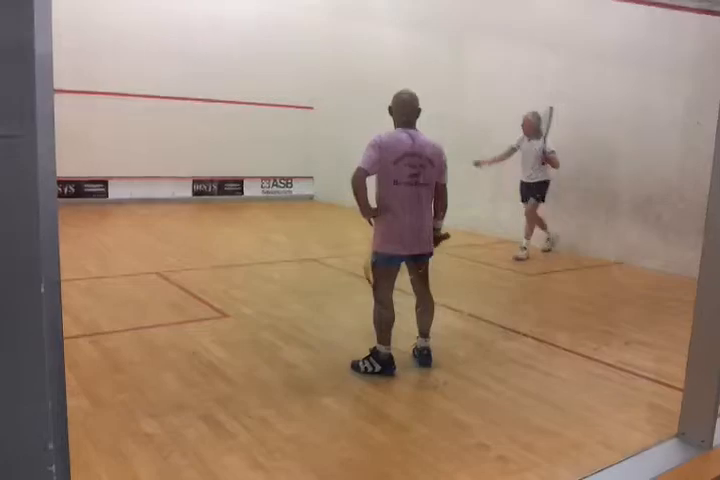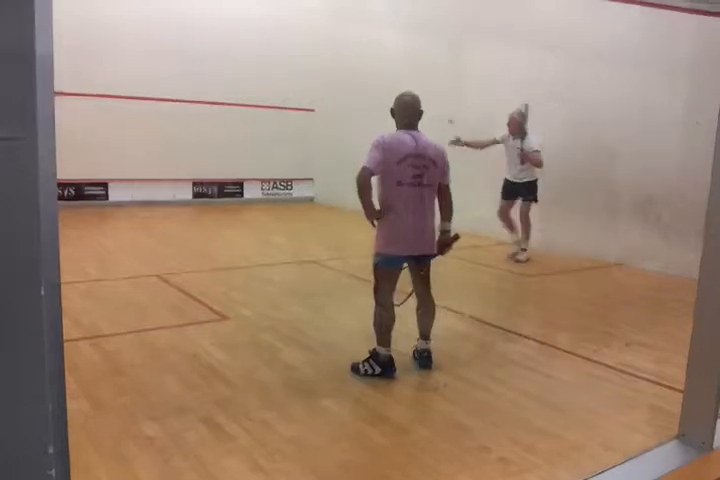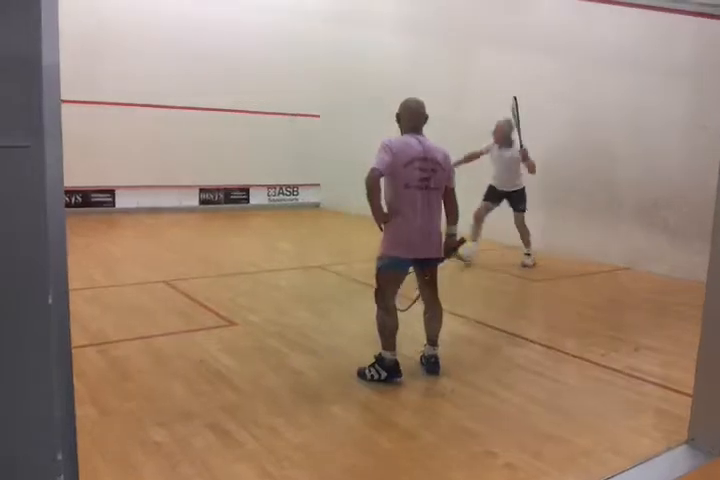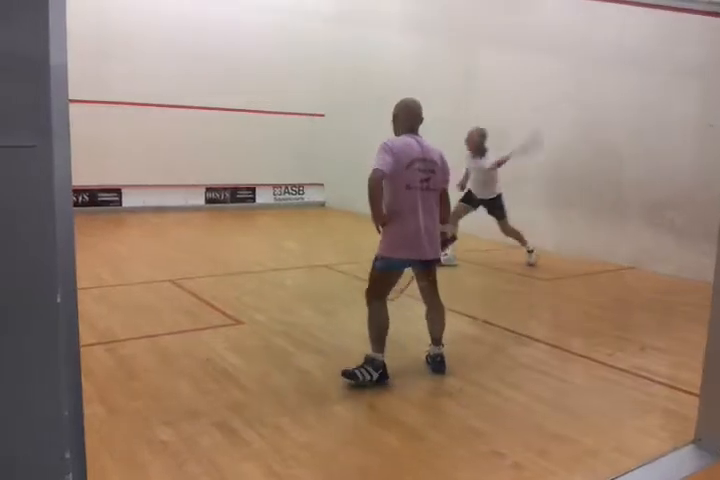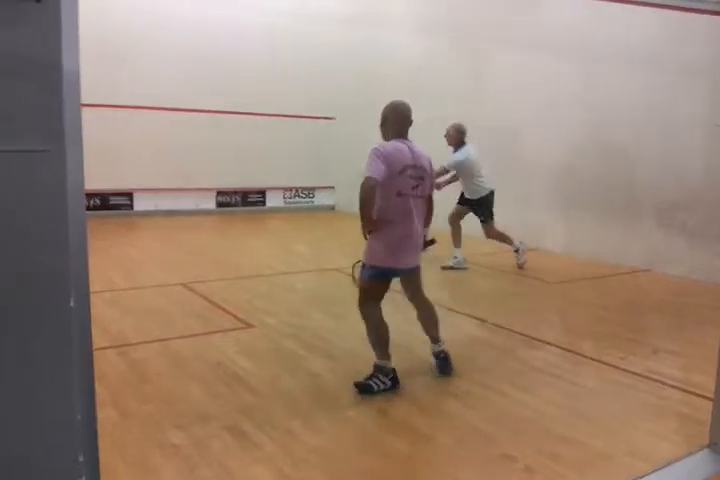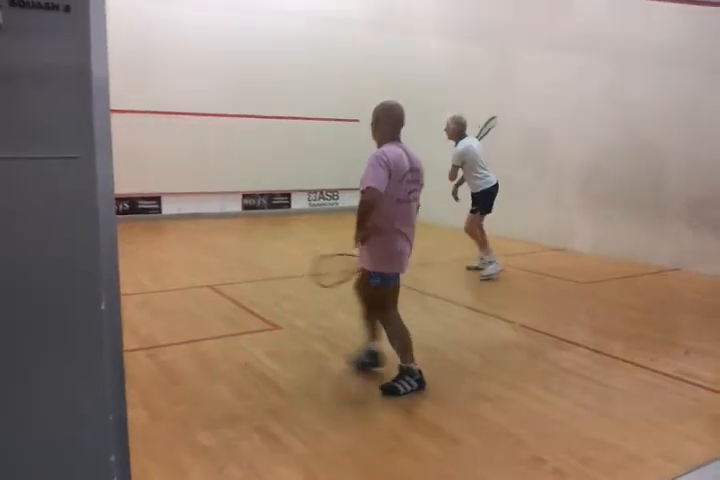
dt=0.2s
person 1, frame 1
left shoulder: (382, 143)
right shoulder: (435, 149)
left elbow: (358, 178)
right elbow: (441, 195)
left wrist: (366, 210)
right wrist: (437, 227)
left hip: (390, 234)
right hip: (422, 235)
left knee: (383, 294)
right knee: (422, 290)
left ankle: (382, 357)
right ankle: (423, 347)
person 1, frame 2
left shoulder: (385, 144)
right shoulder: (437, 151)
left elbow: (363, 178)
right elbow: (444, 195)
left wrist: (369, 210)
right wrist: (446, 231)
left hip: (392, 236)
right hip: (424, 236)
left knee: (383, 295)
right knee: (423, 291)
left ankle: (382, 358)
right ankle: (424, 349)
person 1, frame 3
left shoulder: (392, 146)
right shoulder: (441, 155)
left elbow: (372, 179)
right elbow: (450, 198)
left wrist: (378, 213)
right wrist: (452, 235)
left hip: (399, 240)
right hip: (431, 240)
left knee: (385, 298)
right knee: (430, 296)
left ankle: (388, 362)
right ankle: (431, 355)
person 1, frame 4
left shoulder: (392, 147)
right shoulder: (437, 155)
left elbow: (375, 180)
right elbow: (443, 199)
left wrist: (377, 214)
right wrist: (442, 232)
left hip: (398, 240)
right hip: (428, 240)
left knee: (376, 297)
right knee: (431, 296)
left ankle: (376, 364)
right ankle: (437, 354)
person 1, frame 5
left shoulder: (383, 152)
right shoulder: (424, 159)
left elbow: (368, 188)
right elbow: (428, 202)
left wrist: (367, 222)
left hip: (385, 246)
right hip: (411, 244)
left knee: (368, 304)
right knee: (418, 298)
left ankle: (385, 371)
right ankle: (440, 353)
person 1, frame 6
left shoulder: (381, 157)
right shoulder: (414, 160)
left elbow: (371, 198)
left wrist: (361, 229)
left hip: (383, 248)
right hip: (398, 242)
left knee: (384, 310)
right knee: (363, 291)
left ankle: (411, 372)
right ankle: (372, 351)
person 2, frame 1
left shoulder: (543, 143)
right shoulder: (522, 140)
left elbow: (556, 165)
right elbow: (505, 155)
left wrist: (547, 158)
right wrist: (485, 162)
left hip: (540, 182)
right hip: (525, 181)
left knee: (529, 212)
right knee: (532, 214)
left ankle: (524, 248)
right ankle: (550, 237)
person 2, frame 2
left shoulder: (529, 142)
right shoulder: (507, 137)
left elbow: (540, 164)
right elbow: (484, 144)
left wrist: (527, 157)
right wrist: (464, 143)
left hip: (528, 181)
right hip: (511, 180)
left knee: (524, 214)
right knee: (502, 212)
left ankle: (524, 249)
right ankle: (518, 239)
person 2, frame 3
left shoulder: (517, 151)
right shoulder: (493, 146)
left elbow: (533, 171)
right elbow: (475, 155)
left wrist: (526, 160)
right wrist: (456, 163)
left hip: (516, 189)
right hip: (496, 187)
left knee: (519, 223)
right knee: (478, 215)
left ankle: (528, 254)
right ankle: (469, 252)
person 2, frame 4
left shoulder: (488, 161)
right shoulder: (471, 154)
right wrist: (464, 180)
left hip: (492, 196)
right hip: (474, 192)
left knee: (506, 229)
right knee: (453, 216)
left ankle: (530, 250)
right ankle: (449, 254)
person 2, frame 5
left shoulder: (460, 158)
right shoulder: (464, 150)
left elbow: (436, 175)
right wrist: (444, 183)
left hip: (482, 195)
right hip: (469, 193)
left knee: (490, 233)
right knee: (453, 219)
left ankle: (517, 247)
right ankle: (459, 258)
person 2, frame 6
left shoulder: (461, 150)
right shoulder: (471, 141)
left elbow: (452, 177)
right wrist: (457, 185)
left hip: (485, 189)
right hip: (486, 186)
left knee: (470, 227)
right knee: (476, 225)
left ankle: (492, 262)
right ankle: (485, 259)
